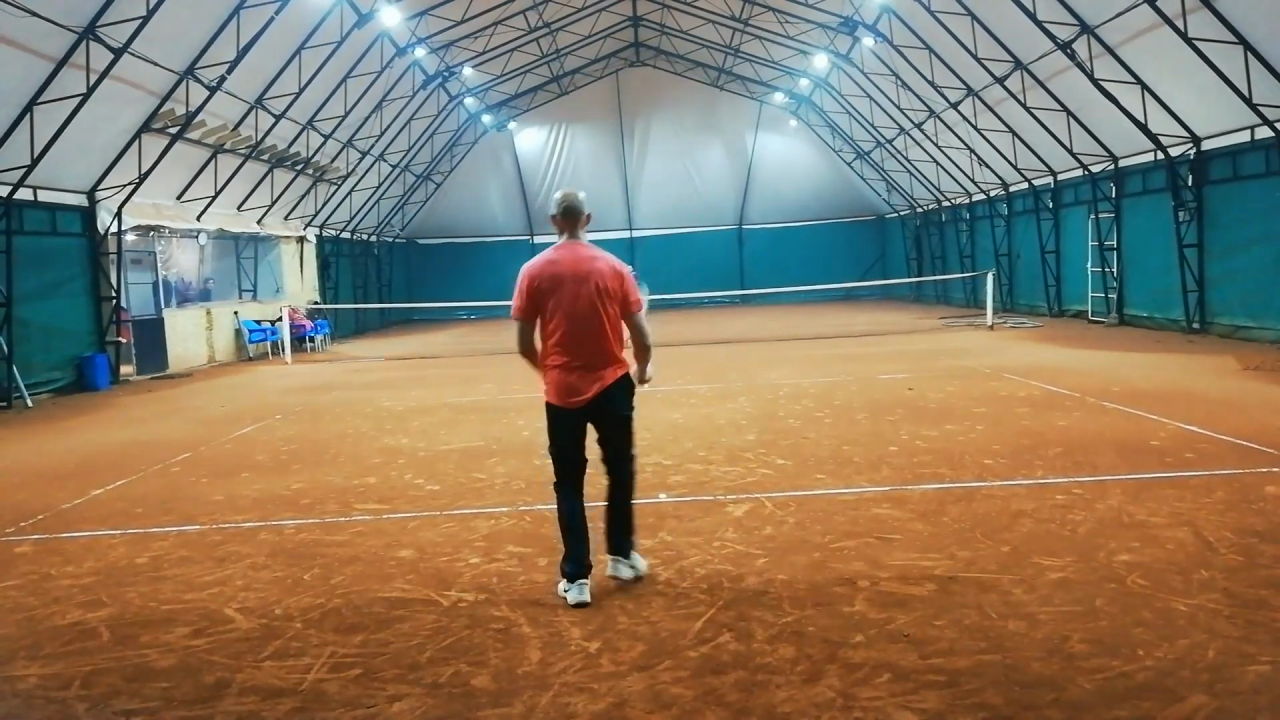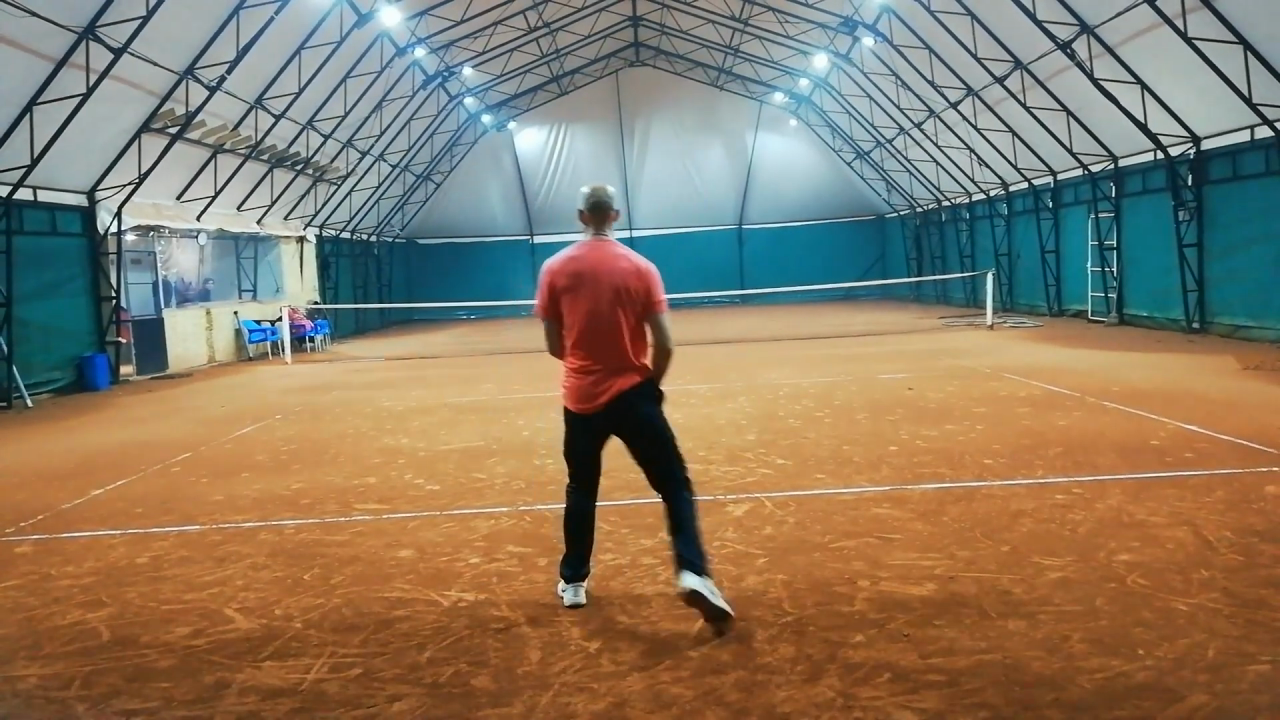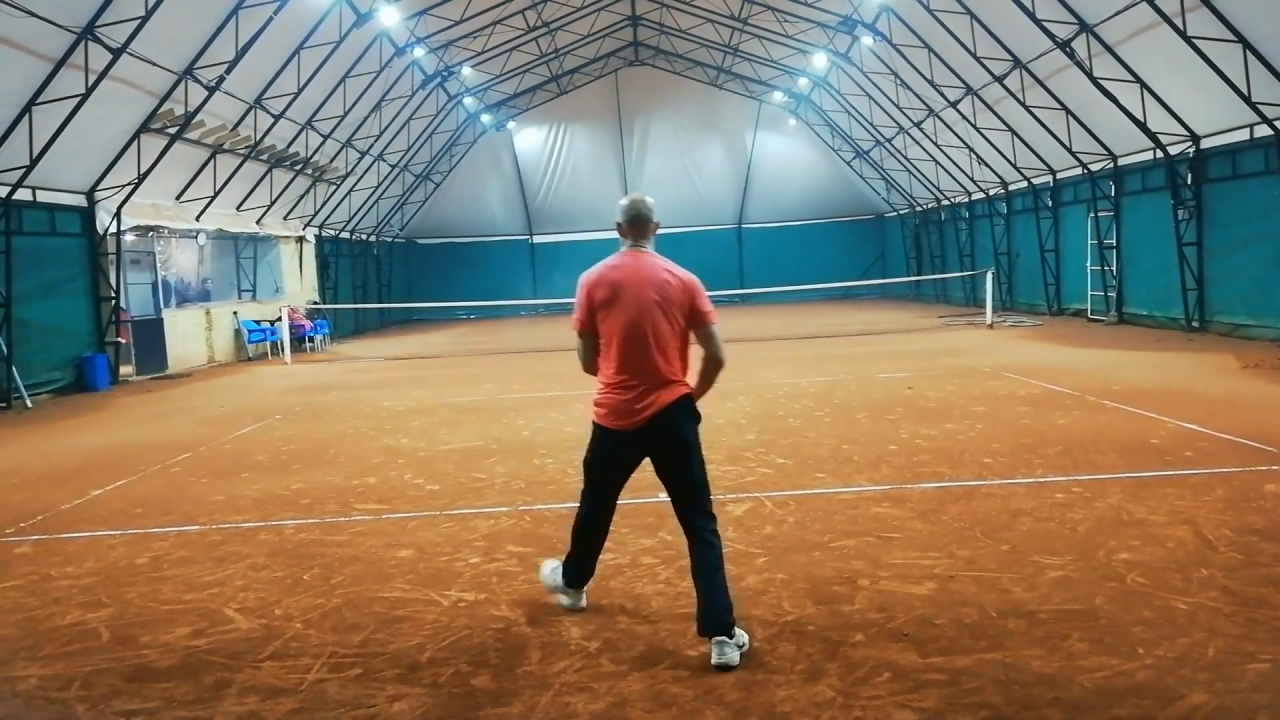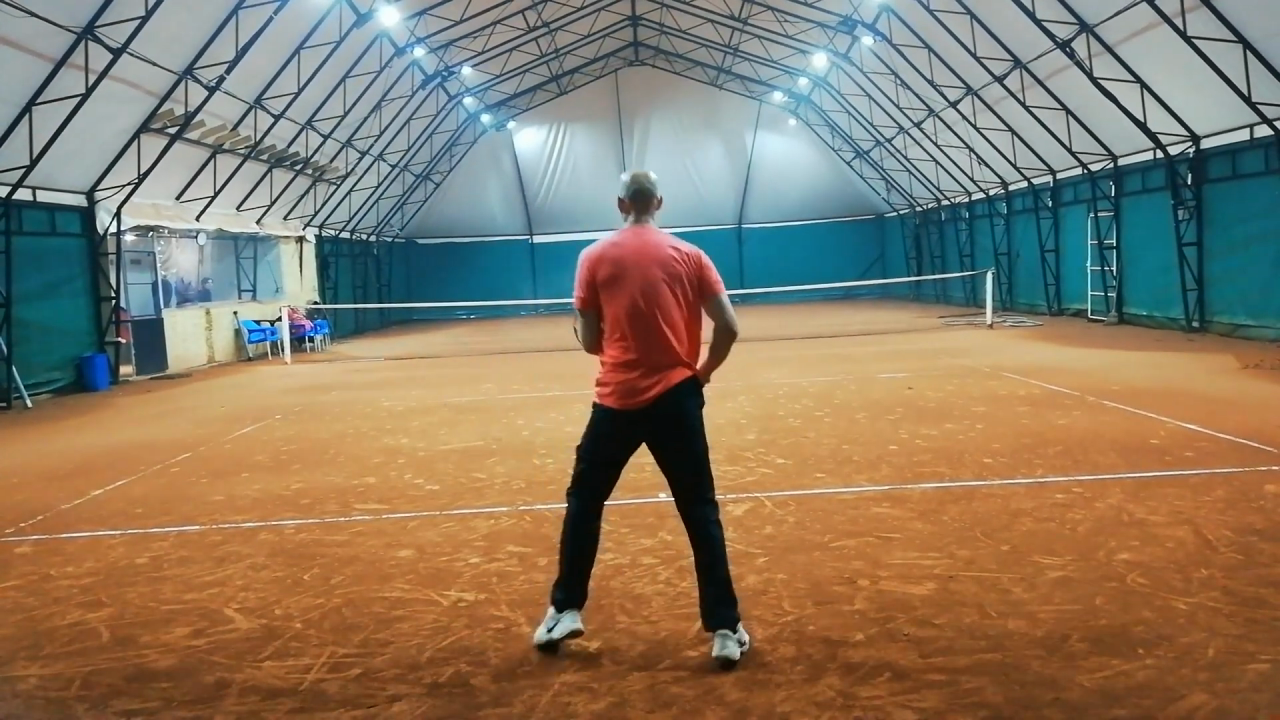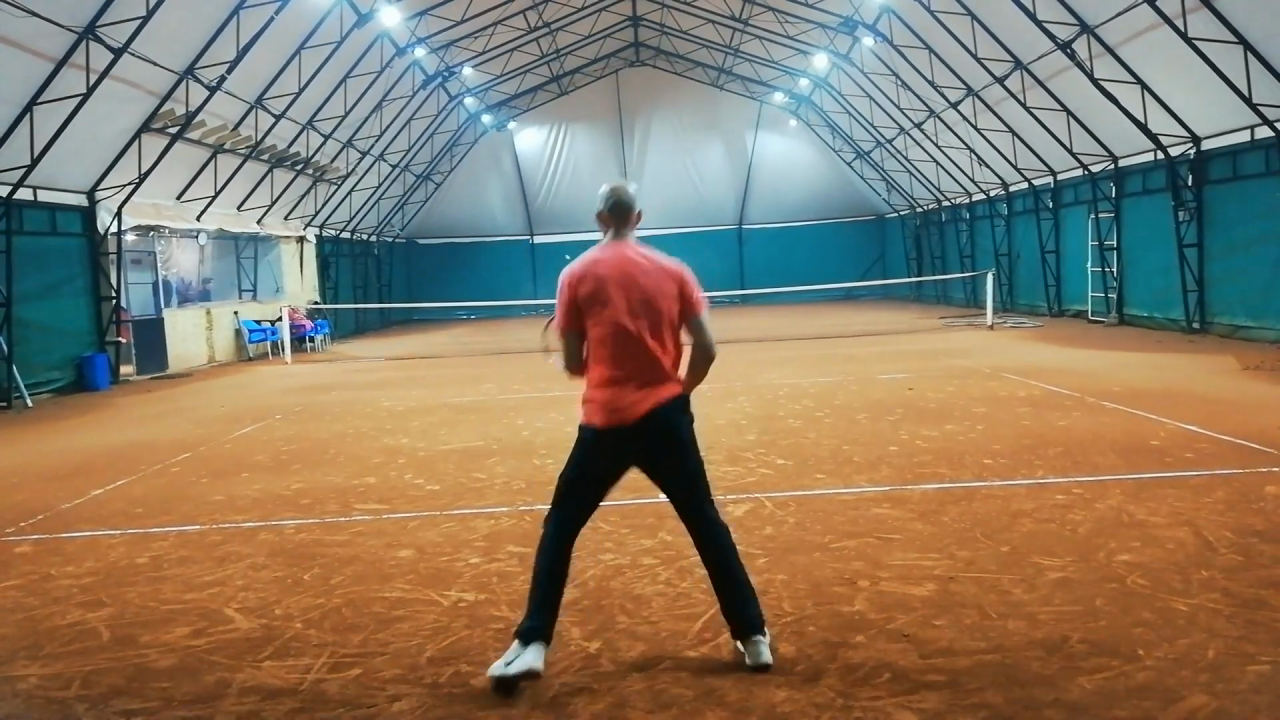
dt=0.2s
person 1, frame 1
left shoulder: (534, 271)
right shoulder: (614, 268)
left elbow: (525, 343)
right elbow: (641, 337)
right wrist: (643, 368)
left hip: (563, 393)
right hip: (612, 386)
left knee: (569, 485)
right knee: (621, 471)
left ankle: (577, 578)
right ankle: (622, 556)
person 1, frame 2
left shoulder: (555, 268)
right shoulder: (641, 268)
left elbow: (554, 344)
right elbow: (663, 344)
right wrist: (651, 382)
left hip: (581, 400)
right hip: (633, 393)
left knee: (581, 491)
right knee: (675, 485)
left ankle: (573, 581)
right ankle: (693, 574)
person 1, frame 3
left shoulder: (594, 280)
right shoulder: (684, 281)
left elbow: (588, 361)
right elbow: (715, 357)
right wrist: (693, 395)
left hip: (614, 417)
right hip: (671, 415)
left knee: (595, 505)
right knee: (700, 522)
left ankle: (572, 582)
right ankle: (720, 634)
person 1, frame 4
left shoulder: (595, 257)
right shoulder: (689, 255)
left elbow: (590, 342)
right elbow: (728, 328)
right wrist: (701, 372)
left hip: (616, 401)
right hip: (675, 397)
left knee: (583, 502)
right knee: (701, 512)
left ankle: (566, 610)
right ankle: (724, 629)
person 1, frame 5
left shoulder: (576, 275)
right shoulder: (673, 271)
left elbow: (573, 364)
right elbow: (705, 348)
left hip: (605, 420)
right hip: (664, 414)
left knee: (560, 527)
right knee: (706, 524)
left ankle: (531, 645)
right ankle: (751, 637)
